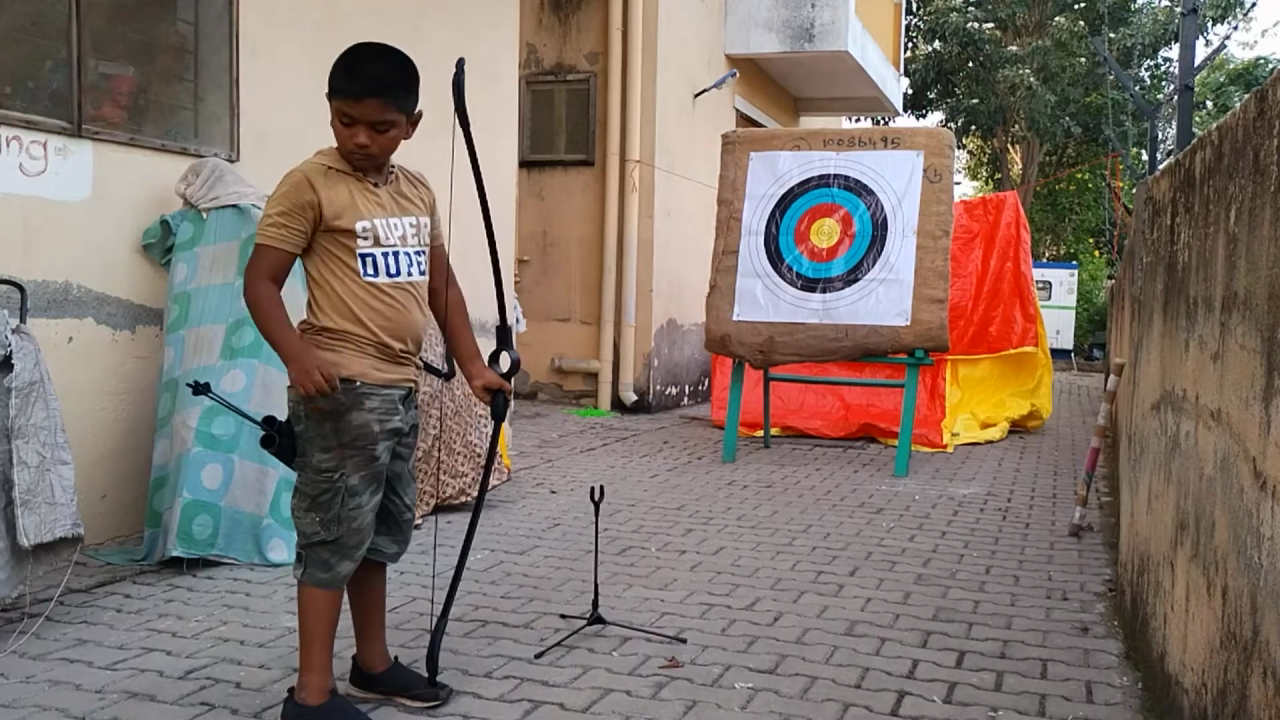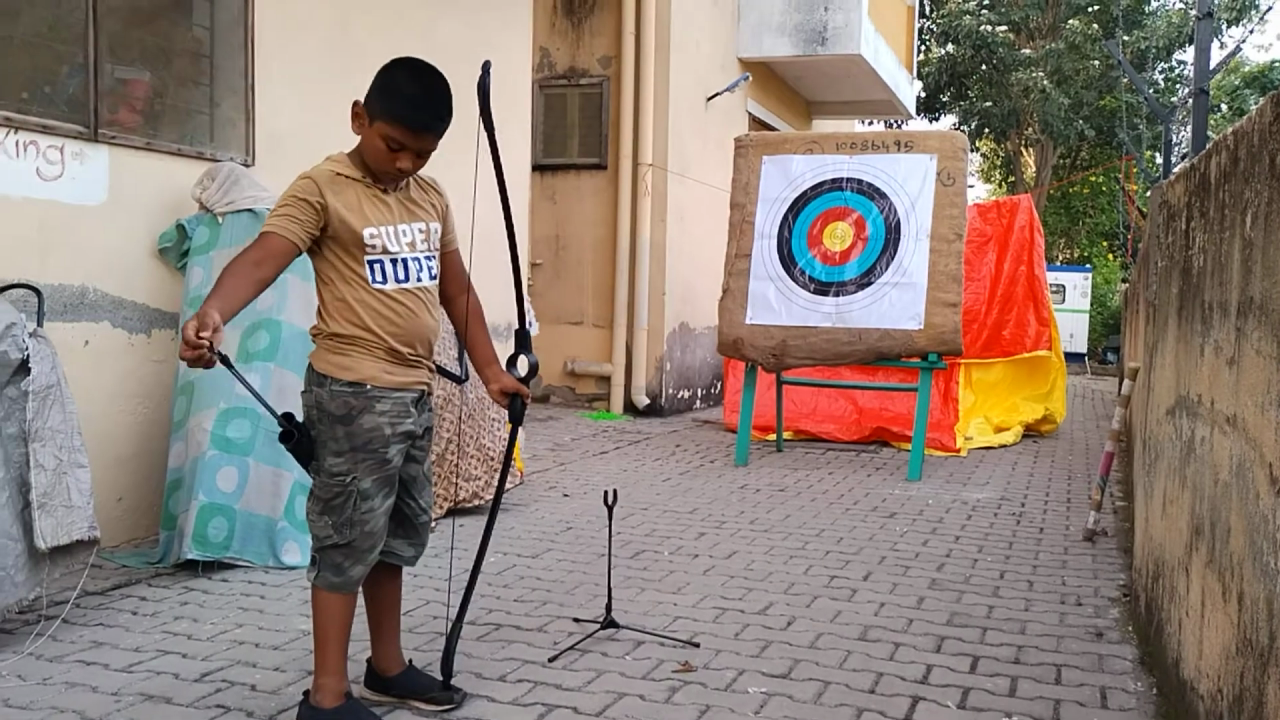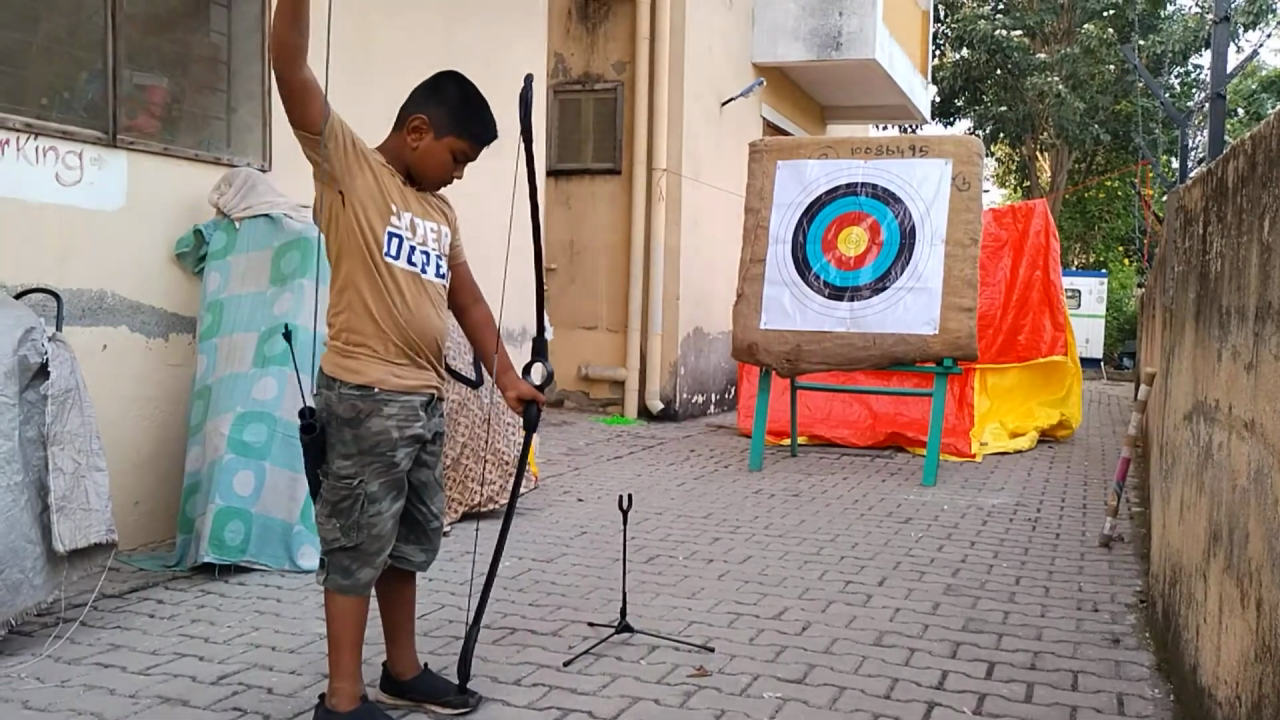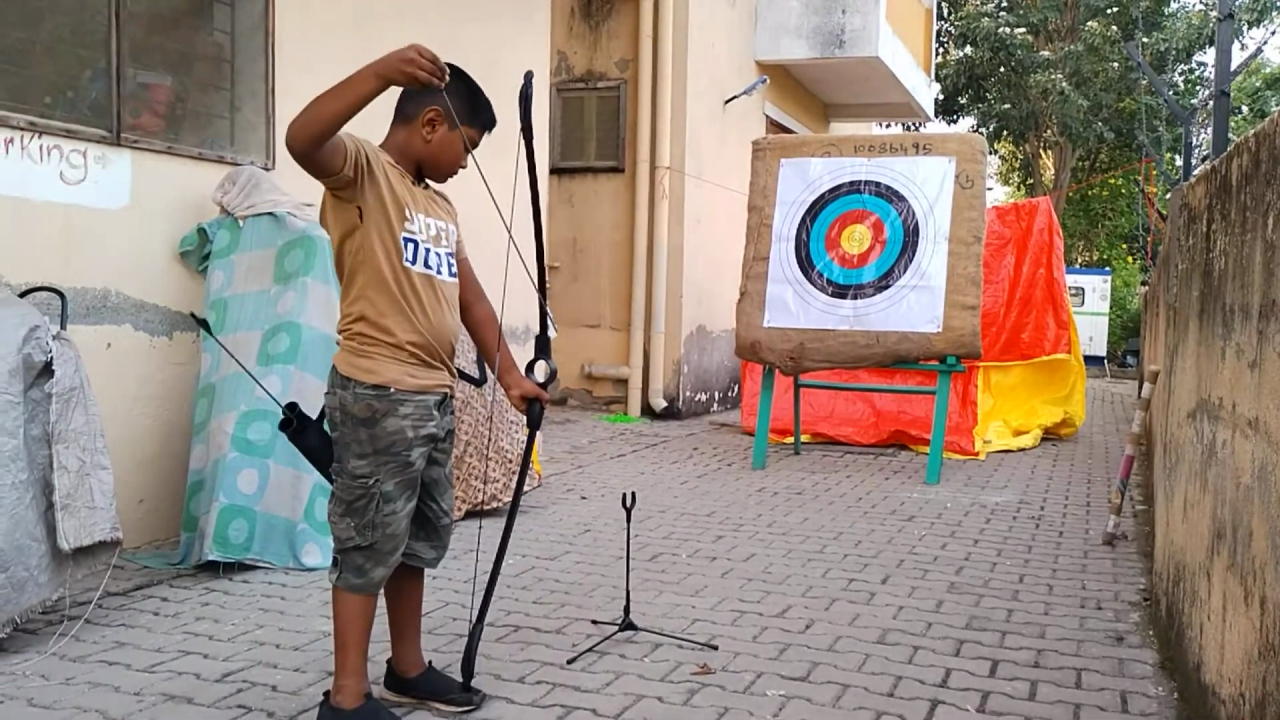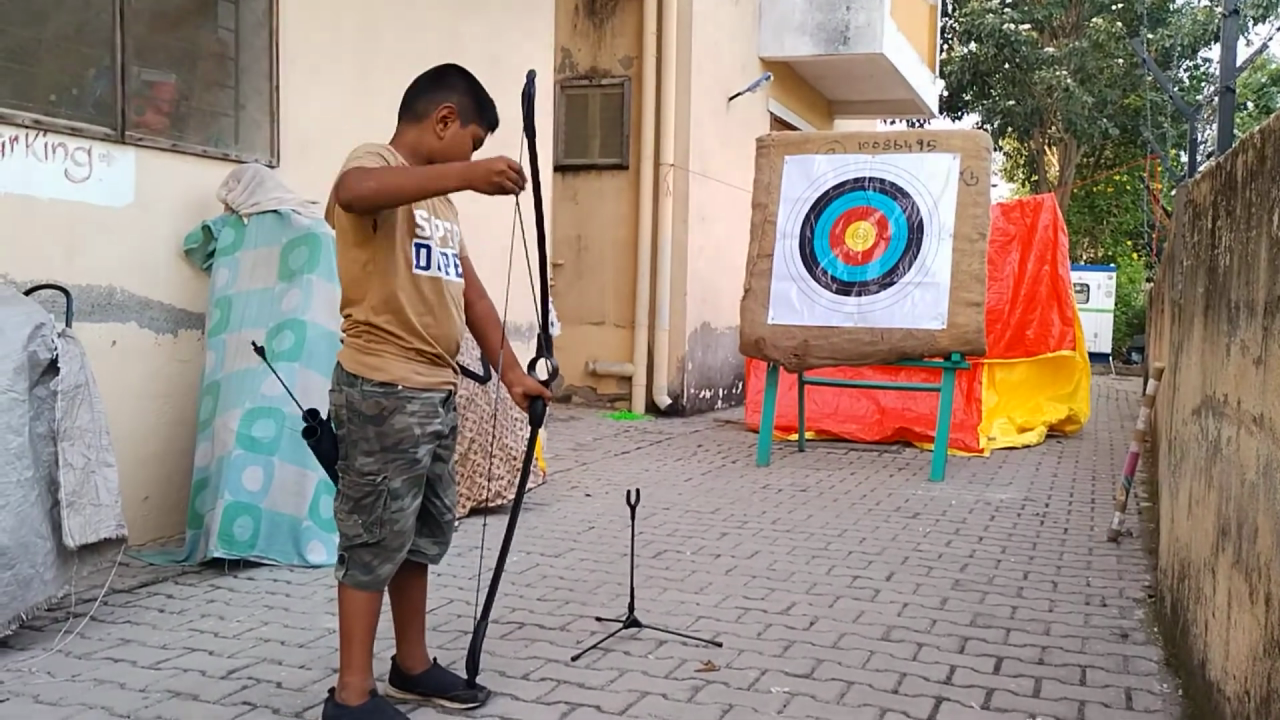
dt=1s
person 1, frame 1
left shoulder: (418, 191)
right shoulder: (309, 184)
left elbow: (442, 286)
right elbow: (261, 278)
left wrist: (474, 367)
right wrist: (295, 354)
left hip: (400, 390)
right hip: (342, 392)
left knee: (381, 534)
right knee: (335, 537)
left ankle: (374, 663)
person 1, frame 2
left shoulder: (430, 197)
right shoulder: (322, 189)
left elbow: (456, 289)
right elbow: (264, 255)
left wrist: (492, 371)
right wrist: (212, 312)
left hip: (413, 393)
right hip: (352, 393)
left knee: (396, 537)
right knee: (348, 540)
left ankle: (388, 665)
person 1, frame 3
left shoulder: (438, 209)
right shoulder: (347, 164)
left elbow: (465, 297)
right elbow: (291, 74)
left wrist: (506, 377)
left hip: (424, 398)
right hip: (364, 397)
left knee: (409, 542)
right knee: (357, 545)
person 1, frame 4
left shoulder: (439, 206)
right shoulder: (362, 171)
left elbow: (470, 296)
right elbow: (301, 139)
left wrist: (509, 376)
right wrist: (383, 69)
left hip: (434, 397)
right hip: (376, 397)
left knee: (417, 542)
right knee: (368, 545)
person 1, frame 5
left shoulder: (435, 203)
right shoulder: (376, 164)
left elbow: (472, 294)
right elbow: (358, 193)
left wrist: (511, 373)
right wrist: (466, 174)
left hip: (435, 393)
right hip: (381, 392)
left knee: (421, 537)
right knee: (374, 540)
left ankle: (413, 665)
